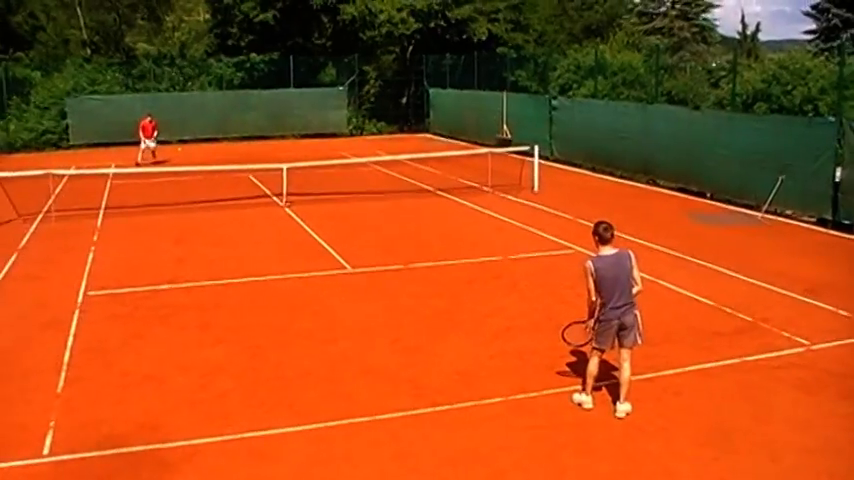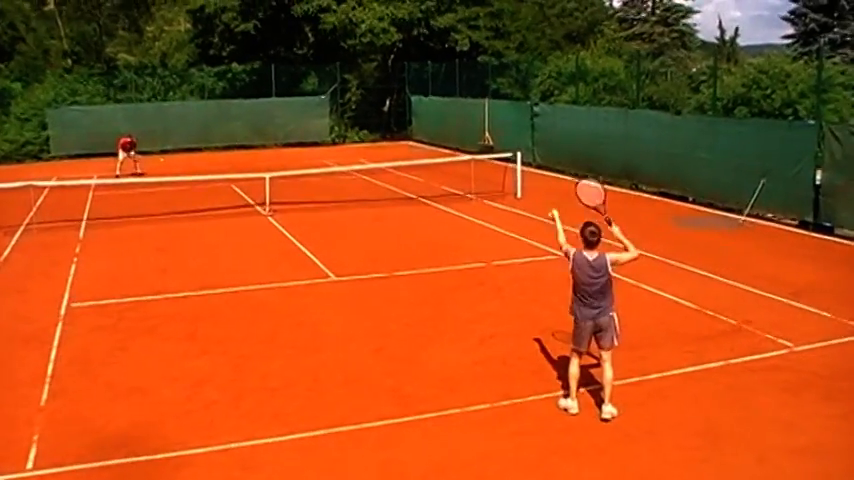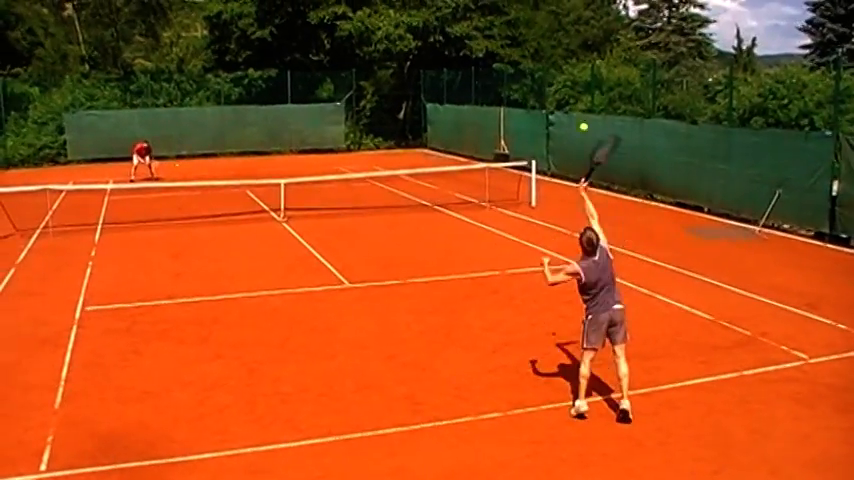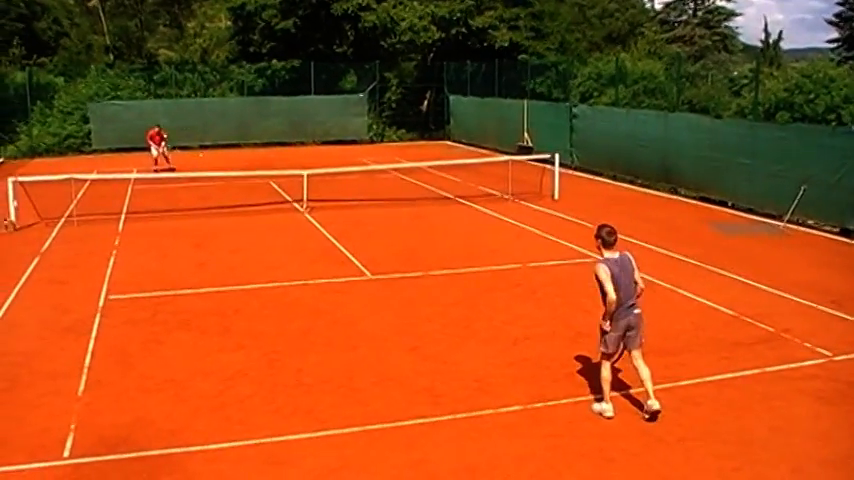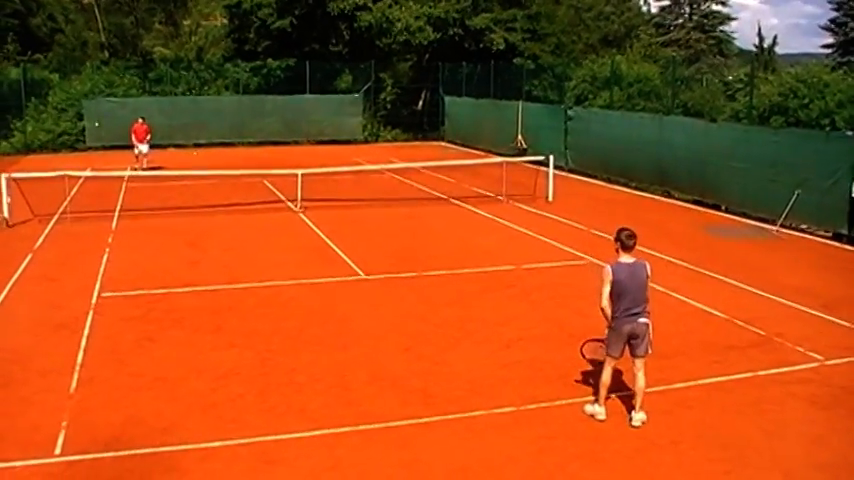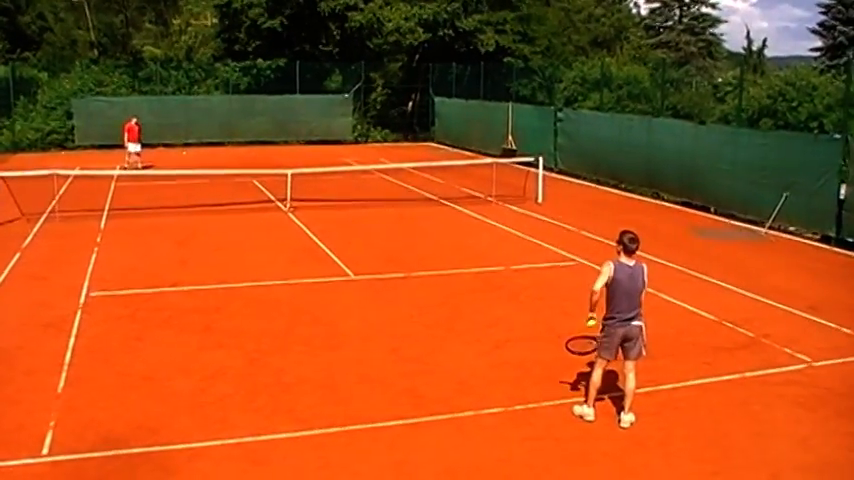
dt=0.7s
person 1, frame 1
left shoulder: (591, 265)
right shoulder: (628, 256)
left elbow: (593, 298)
right elbow: (638, 287)
left wrist: (590, 318)
left hip: (607, 317)
right hip: (629, 314)
left knee: (595, 355)
right knee: (625, 360)
left ankle: (586, 396)
right ankle: (622, 404)
person 1, frame 2
left shoulder: (574, 257)
right shoulder: (607, 259)
left elbow: (562, 243)
right elbow: (635, 254)
left wrist: (557, 221)
right wrist: (619, 235)
left hip: (582, 318)
right hip: (605, 317)
left knee: (575, 358)
right knee: (606, 361)
left ankle: (572, 401)
right ankle: (607, 406)
person 1, frame 3
left shoulder: (578, 267)
right shoulder: (604, 249)
left elbow: (551, 280)
right elbow: (595, 220)
left wrist: (546, 266)
right wrist: (585, 196)
left hip: (595, 314)
right hip: (616, 310)
left knee: (587, 359)
right knee: (621, 356)
left ankle: (580, 402)
right ankle: (624, 401)
person 1, frame 4
left shoulder: (601, 266)
right shoulder: (627, 257)
left elbow: (611, 297)
right elbow: (641, 286)
left wrist: (605, 318)
left hip: (616, 320)
right hip: (634, 315)
left knee: (606, 362)
right knee: (638, 360)
left ankle: (606, 405)
right ankle: (652, 401)
person 1, frame 5
left shoulder: (610, 269)
right shoulder: (645, 267)
left elbow: (604, 304)
right elbow: (644, 297)
left wrist: (611, 323)
left hip: (620, 324)
right hip: (641, 323)
left knee: (609, 366)
right knee: (639, 370)
left ankle: (599, 407)
right ankle: (637, 413)
person 1, frame 6
left shoulder: (610, 266)
right shoulder: (643, 269)
left elbow: (595, 289)
right elbow: (640, 298)
left wrist: (591, 312)
left hip: (612, 326)
right hip: (635, 326)
left knee: (599, 367)
right knee: (630, 371)
left ankle: (588, 408)
right ankle: (626, 414)
